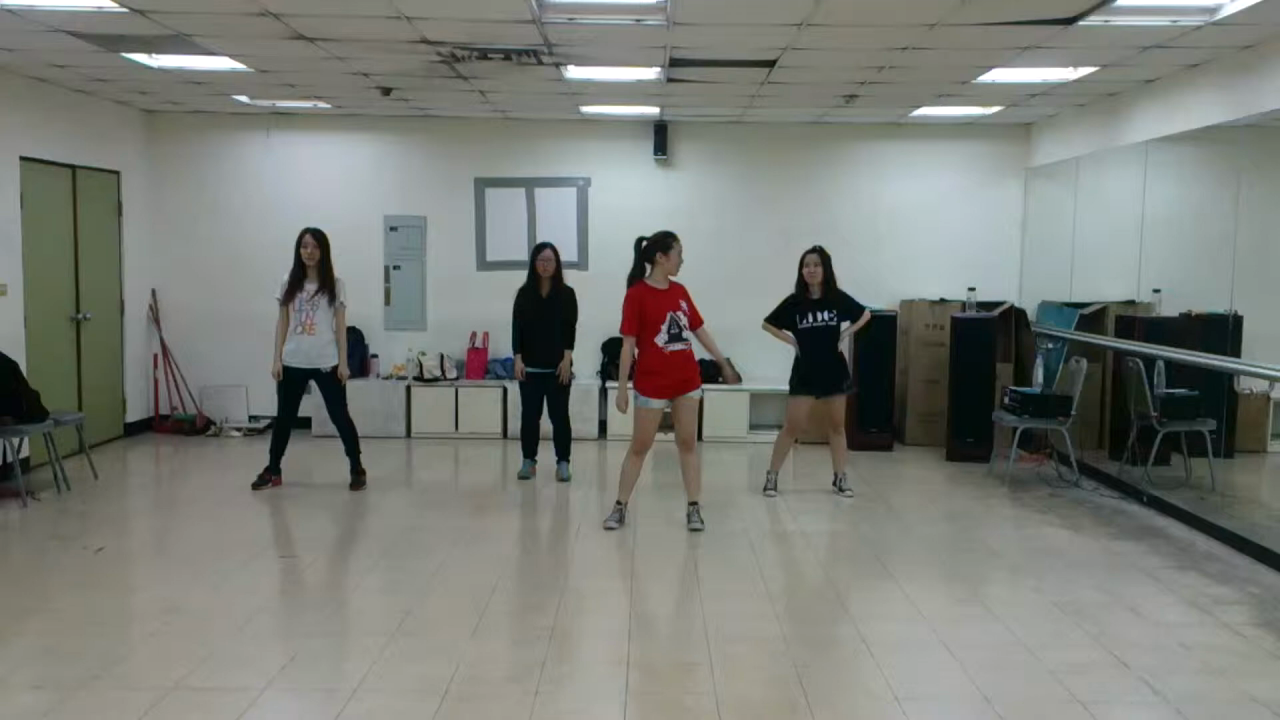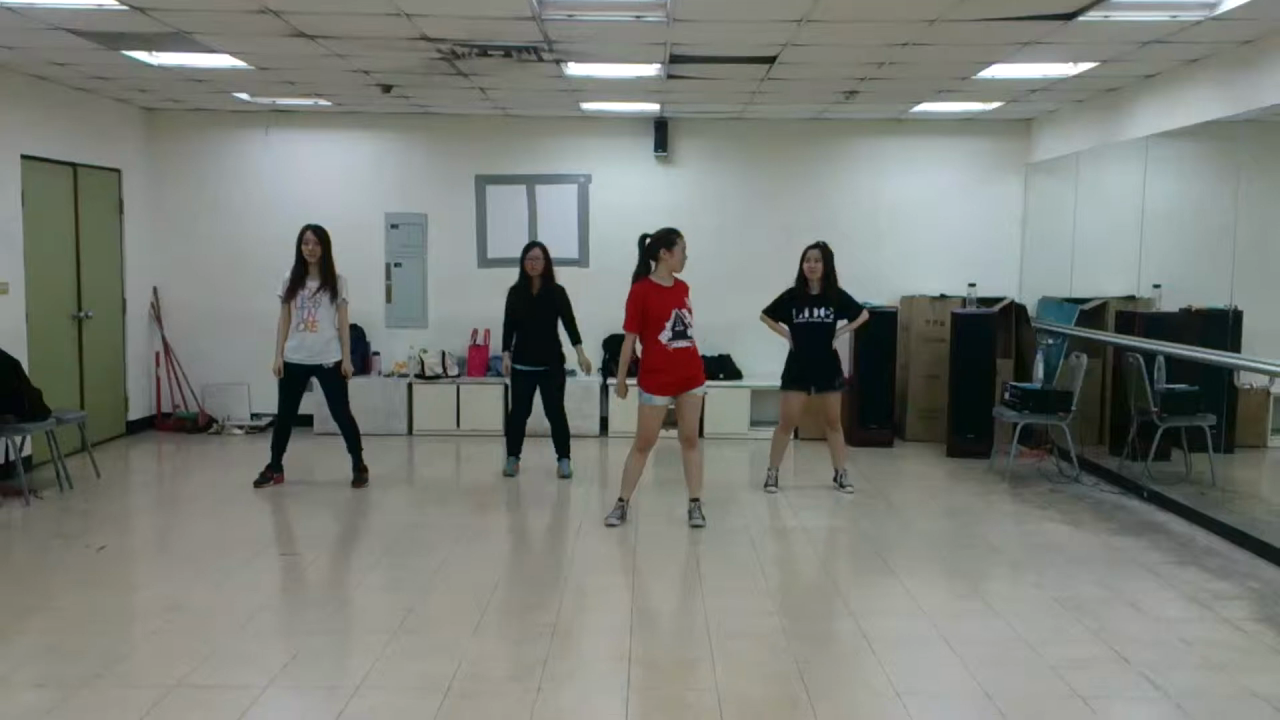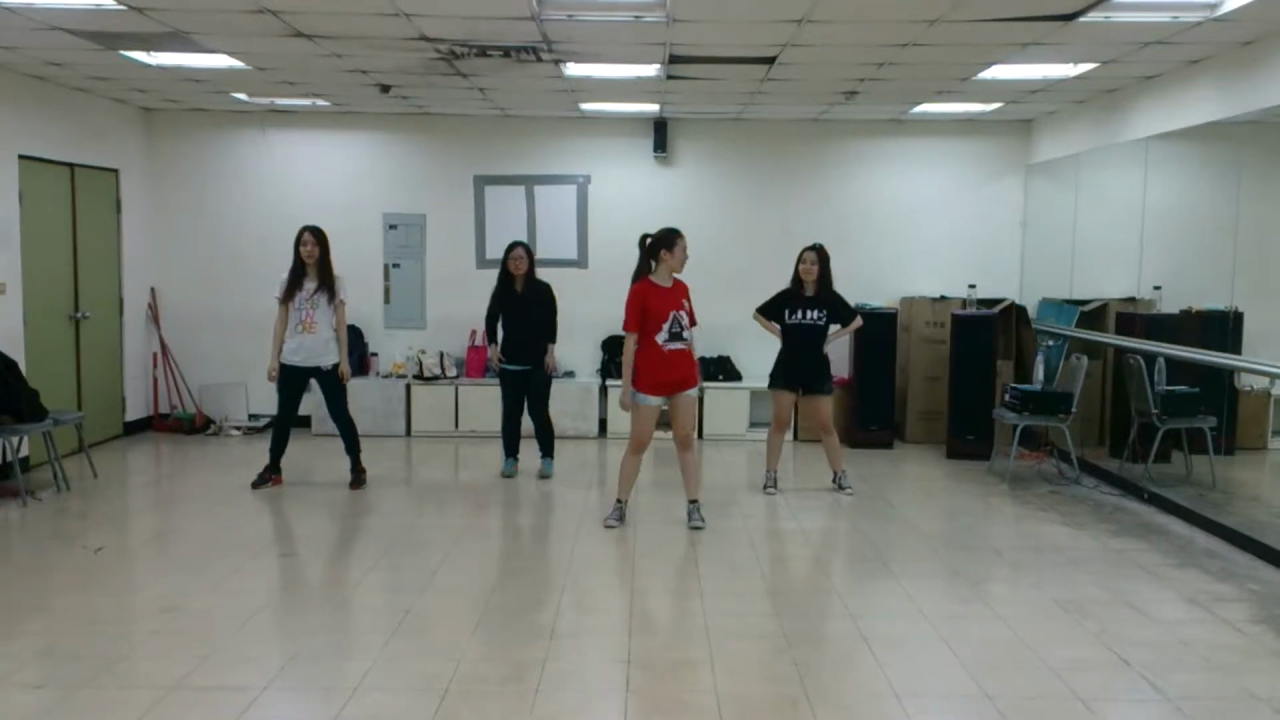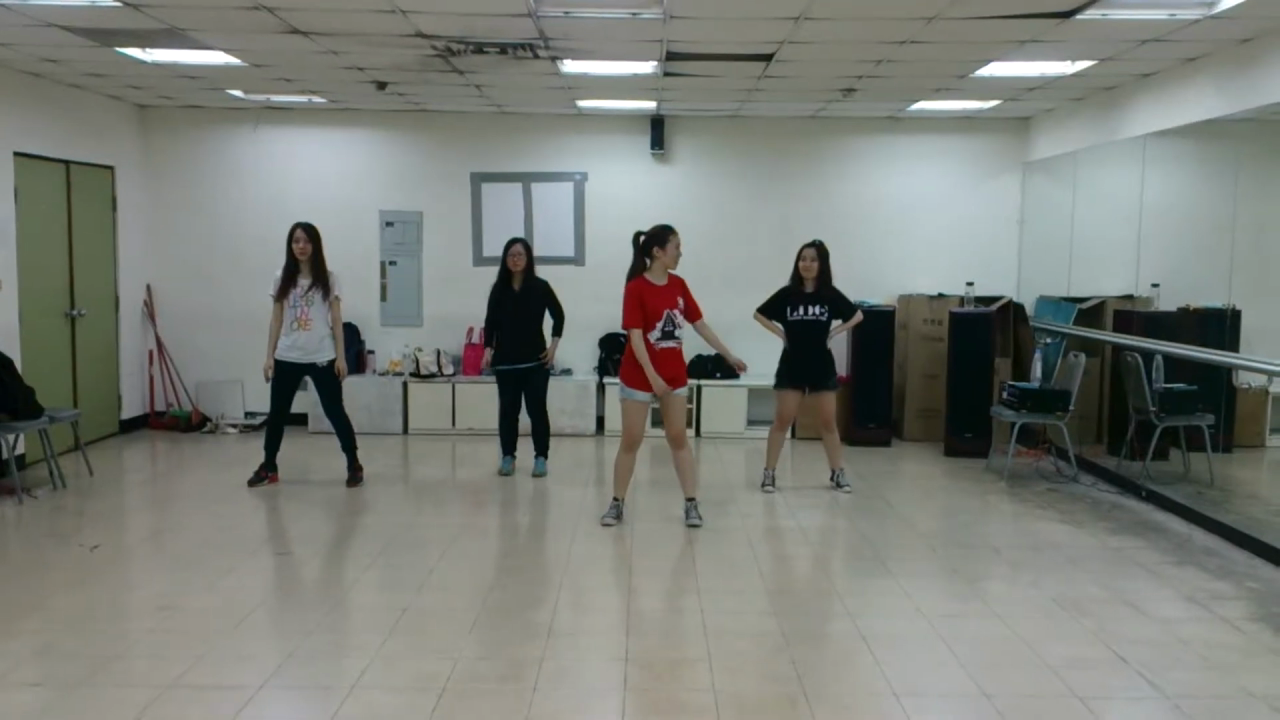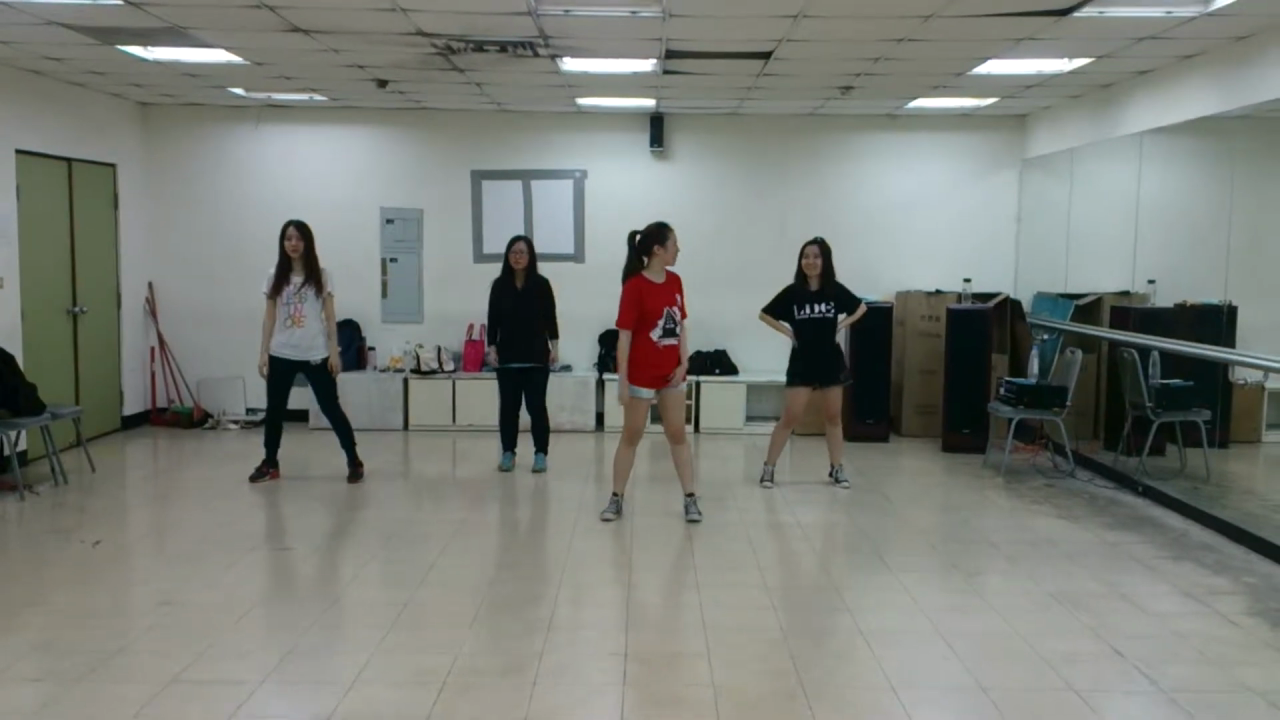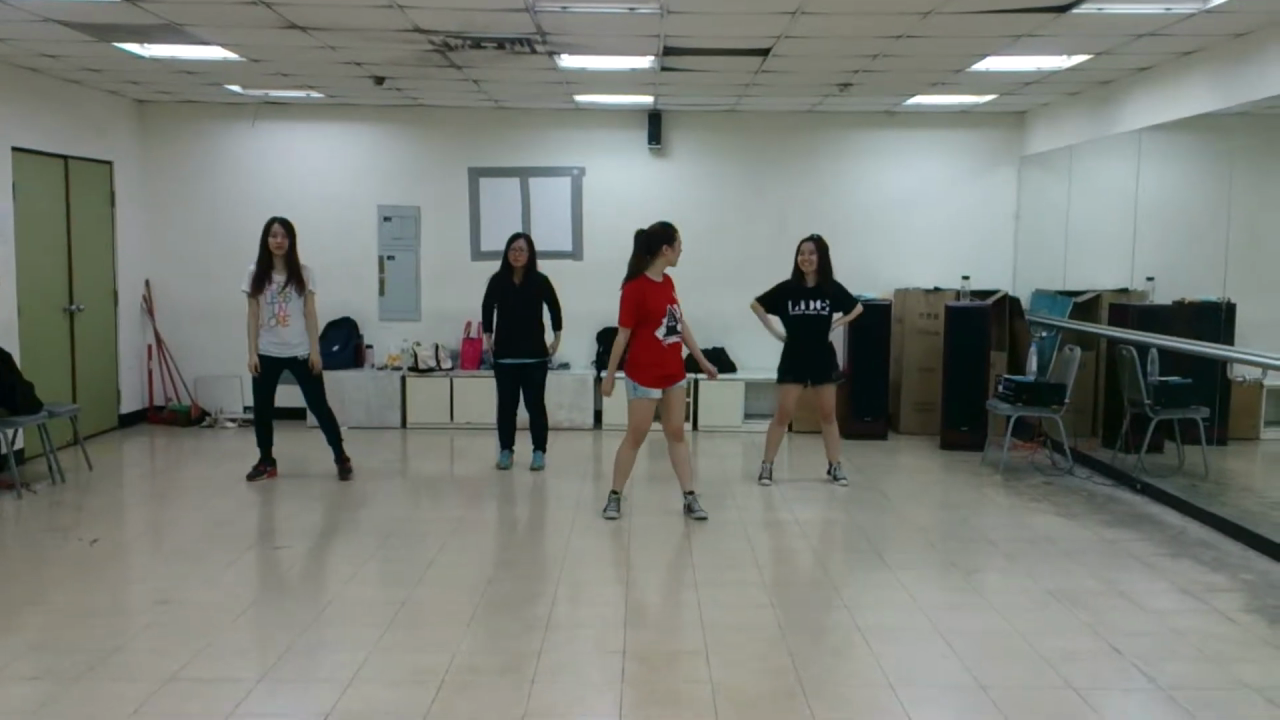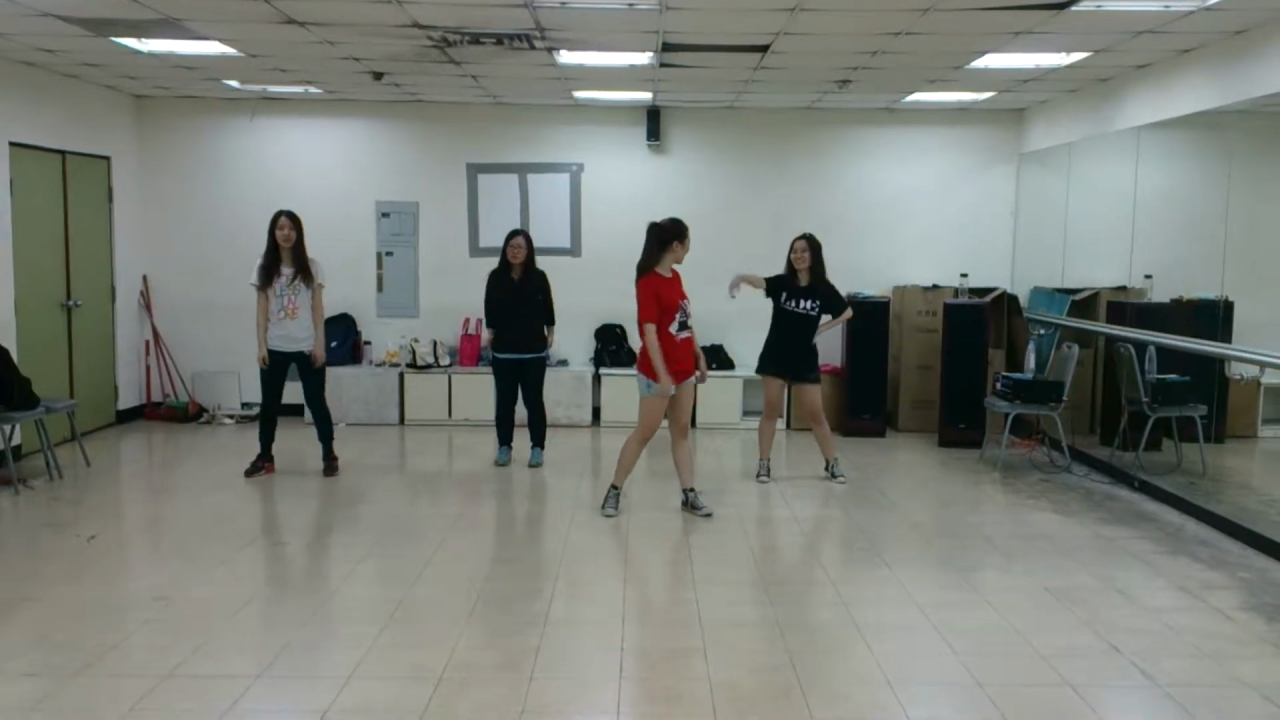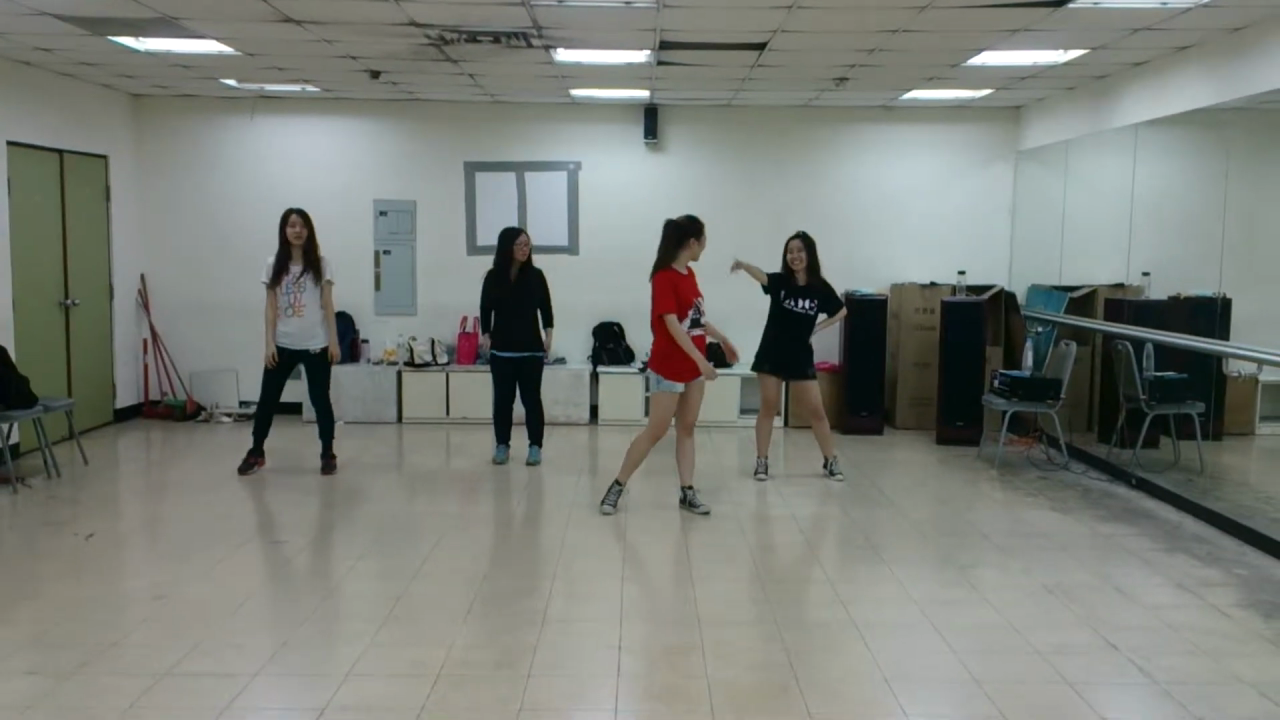
dt=0.3s
person 1, frame 1
left shoulder: (680, 291)
right shoulder: (637, 294)
left elbow: (699, 330)
right elbow: (628, 344)
left wrist: (724, 364)
right wrist: (622, 388)
left hip: (687, 380)
right hip: (652, 383)
left knee: (688, 443)
right knee: (640, 445)
left ankle: (694, 508)
right ankle: (620, 507)
person 1, frame 2
left shoulder: (682, 288)
right shoulder: (641, 291)
right elbow: (630, 338)
right wrist: (621, 379)
left hip: (691, 377)
right hip: (655, 380)
left knee: (690, 440)
right knee: (643, 443)
left ankle: (695, 504)
right ankle: (622, 504)
person 1, frame 3
left shoulder: (682, 289)
right shoulder: (641, 290)
right elbow: (631, 340)
left wrist: (696, 372)
right wrist: (626, 385)
left hip: (684, 380)
right hip: (649, 381)
left knee: (686, 441)
right knee: (638, 444)
left ankle: (693, 506)
right ankle: (620, 505)
person 1, frame 4
left shoulder: (679, 285)
right shoulder: (636, 287)
left elbow: (699, 324)
right elbow: (634, 336)
left wrist: (729, 356)
right wrist: (652, 376)
left hip: (676, 375)
right hip: (638, 377)
left knee: (678, 440)
right knee: (630, 441)
left ankle: (691, 503)
right ankle: (617, 503)
person 1, frame 5
left shoulder: (675, 281)
right shoulder: (634, 286)
left elbow: (682, 325)
right elbow: (624, 336)
left wrist: (684, 363)
right wrist: (623, 381)
left hip: (672, 373)
right hip: (640, 375)
left knee: (678, 435)
right knee: (631, 437)
left ankle: (690, 499)
right ankle: (616, 498)
person 1, frame 6
left shoulder: (668, 282)
right shoulder: (636, 287)
right elbow: (623, 333)
left wrist: (701, 359)
right wrist: (610, 373)
left hip: (674, 372)
right hip: (645, 375)
left knee: (676, 434)
right knee: (636, 435)
left ankle: (689, 497)
right ankle: (615, 496)
person 1, frame 7
left shoulder: (675, 277)
right shoulder: (648, 283)
right elbow: (649, 332)
left wrist: (699, 357)
right wrist: (662, 375)
left hip: (684, 368)
right hip: (659, 371)
left knee: (681, 431)
right knee: (644, 433)
left ankle: (689, 494)
right ankle: (614, 491)
person 1, frame 8
left shoulder: (689, 274)
right shoulder: (664, 277)
right elbow: (672, 324)
left wrist: (723, 339)
right wrist: (700, 359)
left hip: (693, 366)
right hip: (668, 367)
left knee: (687, 429)
right knee: (655, 431)
left ankle: (687, 492)
right ankle: (617, 486)
person 2, frame 1
left shoulder: (334, 284)
right shoulder: (289, 283)
left elbow: (340, 326)
right elbow: (282, 324)
left wrist: (343, 362)
right wrist: (277, 358)
left hip: (326, 363)
right hip: (293, 362)
left knee: (340, 416)
right knee: (284, 417)
left ankle: (357, 470)
right ankle: (273, 471)
person 2, frame 2
left shoulder: (336, 281)
right shoulder: (291, 280)
left elbow: (343, 322)
right elbow: (284, 321)
left wrist: (347, 358)
right wrist: (278, 355)
left hip: (329, 360)
right hip: (295, 359)
left knee: (341, 413)
right knee: (285, 414)
left ankle: (359, 467)
right ankle: (274, 468)
person 2, frame 3
left shoulder: (334, 282)
right shoulder: (289, 281)
left elbow: (341, 324)
right elbow: (281, 322)
left wrist: (344, 360)
right wrist: (274, 358)
left hip: (327, 361)
right hip: (293, 361)
left knee: (340, 414)
right knee: (284, 415)
left ankle: (357, 469)
right ankle: (273, 469)
person 2, frame 4
left shoulder: (328, 279)
right shoulder: (282, 279)
left elbow: (336, 320)
right elbow: (276, 320)
left wrist: (341, 356)
right wrist: (269, 356)
left hip: (322, 358)
right hip: (287, 358)
left knee: (335, 412)
right knee: (277, 412)
left ankle: (354, 466)
right ankle: (269, 467)
person 2, frame 5
left shoulder: (320, 276)
right shoulder: (275, 276)
left elbow: (330, 317)
right elbow: (270, 317)
left wrist: (334, 352)
right wrist: (264, 352)
left hip: (315, 355)
right hip: (281, 355)
left knee: (331, 408)
right knee: (274, 409)
left ankle: (354, 462)
right ankle: (270, 463)
person 2, frame 6
left shoulder: (303, 273)
right shoulder: (256, 273)
left elbow: (310, 314)
right elbow: (253, 315)
left wrist: (315, 349)
right wrist: (252, 352)
left hip: (301, 352)
right hip: (267, 353)
left knee: (318, 405)
right knee: (262, 408)
left ankle: (341, 459)
right ankle: (266, 461)
person 2, frame 7
left shoulder: (311, 266)
right shoulder: (264, 267)
left elbow: (318, 308)
right elbow: (261, 309)
left wrist: (320, 343)
right wrist: (261, 345)
left hip: (307, 346)
right hip: (276, 347)
left knee: (316, 401)
right knee: (269, 403)
left ankle: (329, 456)
right ankle: (265, 457)
person 2, frame 8
left shoulder: (320, 264)
right shoulder: (274, 264)
left elbow: (328, 305)
right elbow: (270, 307)
left wrist: (333, 341)
right wrist: (269, 343)
left hip: (316, 345)
right hip: (284, 344)
left knee: (320, 399)
right knee: (267, 398)
left ankle: (328, 455)
right ankle: (256, 452)
person 3, frame 1
left shoulder: (838, 298)
right shoulder: (794, 302)
left elbow: (865, 315)
right elbow: (768, 324)
left wrist: (844, 335)
right wrist: (791, 340)
left hip: (834, 371)
right hip: (805, 372)
left knee: (836, 426)
right knee: (792, 427)
left ankle: (840, 478)
right ankle: (772, 476)
person 3, frame 2
left shoulder: (836, 295)
right shoulder: (793, 296)
left elbow: (863, 315)
right elbow: (766, 316)
left wrist: (840, 333)
right wrist: (787, 334)
left hip: (828, 366)
right hip: (797, 367)
left knee: (833, 423)
right knee: (787, 422)
left ankle: (840, 474)
right ankle: (772, 472)
person 3, frame 3
left shoulder: (831, 299)
right shoulder: (787, 296)
left elbow: (856, 321)
right elbow: (759, 314)
left wrist: (832, 338)
right wrist: (779, 333)
left hip: (817, 369)
right hip: (787, 369)
left knee: (826, 426)
right knee: (780, 423)
left ankle: (839, 475)
right ankle: (770, 475)
person 3, frame 4
left shoulder: (831, 295)
right shoulder: (787, 294)
left elbow: (857, 316)
right elbow: (759, 314)
left wrist: (834, 332)
right wrist: (780, 332)
left hip: (821, 366)
right hip: (791, 366)
left knee: (828, 423)
right knee: (782, 421)
left ankle: (837, 473)
right ankle: (769, 472)
person 3, frame 5
left shoulder: (835, 290)
right shoulder: (792, 292)
left elbow: (861, 308)
right elbow: (765, 315)
left wrist: (840, 327)
right wrist: (788, 332)
left hip: (830, 362)
right hip: (801, 364)
left knee: (833, 418)
right knee: (789, 418)
left ankle: (837, 469)
right ankle: (769, 467)
person 3, frame 6
left shoulder: (831, 288)
right shoulder: (787, 288)
left elbow: (857, 308)
right elbow: (757, 305)
left wrist: (835, 325)
right wrist: (774, 330)
left hip: (824, 360)
right hip: (793, 361)
left knee: (828, 415)
right knee: (783, 415)
left ankle: (835, 466)
right ankle: (767, 466)
person 3, frame 7
left shoulder: (823, 288)
right shoulder: (781, 282)
left elbow: (846, 312)
right elbow: (760, 283)
left wrist: (822, 329)
right wrist: (741, 279)
left hip: (805, 359)
right hip: (775, 357)
left knee: (816, 414)
right knee: (771, 411)
left ankle: (832, 463)
right ankle: (764, 463)
person 3, frame 8
left shoulder: (820, 287)
right shoulder: (779, 281)
left elbow: (841, 311)
right elbow: (760, 276)
left wrist: (818, 328)
right wrist: (743, 265)
left hip: (801, 357)
right hip: (772, 355)
left knee: (816, 411)
right knee: (769, 408)
left ankle: (831, 461)
right ankle: (761, 461)
person 4, frame 1
left shoulder: (566, 293)
right shoulder: (525, 293)
left elbow: (570, 329)
right elbow: (517, 328)
left wrist: (567, 359)
right wrist: (518, 359)
left hip: (557, 365)
right hip: (530, 365)
left knee: (559, 415)
right knee: (529, 414)
left ankle: (563, 462)
right ankle: (528, 461)
person 4, frame 2
left shoulder: (556, 292)
right shoulder: (516, 292)
left elbow: (569, 323)
right elbow: (509, 326)
left wrist: (581, 353)
right wrist: (505, 355)
left hip: (551, 363)
right hip: (522, 363)
left knee: (555, 412)
right knee: (518, 412)
left ankle: (563, 459)
right ankle: (512, 458)
person 4, frame 3
left shoulder: (542, 289)
right shoulder: (501, 291)
left elbow: (551, 321)
right elbow: (491, 321)
left wrist: (551, 352)
right wrist: (493, 347)
left hip: (538, 362)
right hip: (510, 362)
left knee: (539, 411)
right knee: (511, 412)
left ankle: (547, 458)
right ankle: (511, 459)
person 4, frame 4
left shoulder: (540, 286)
right shoulder: (499, 288)
left elbow: (558, 316)
right elbow: (490, 322)
left wrist: (553, 345)
right wrist: (488, 349)
left hip: (535, 360)
right hip: (505, 360)
left knee: (537, 409)
right knee: (508, 410)
left ankle: (541, 458)
right ankle: (508, 457)
person 4, frame 5
left shoulder: (541, 284)
right shoulder: (500, 285)
left elbow: (550, 317)
right elbow: (493, 319)
left wrist: (554, 347)
right wrist: (491, 348)
left hip: (536, 357)
right hip: (507, 357)
left knee: (536, 406)
right knee: (508, 406)
left ankle: (541, 453)
right ankle: (508, 453)
person 4, frame 6
left shoulder: (539, 281)
right shoulder: (497, 281)
left elbow: (554, 308)
right elbow: (487, 308)
left wrist: (557, 338)
right wrist: (487, 335)
left hip: (535, 354)
right hip: (504, 354)
left knee: (535, 403)
right knee: (506, 404)
left ankle: (539, 451)
right ankle: (506, 451)
person 4, frame 7
left shoulder: (538, 277)
right shoulder: (496, 276)
left elbow: (547, 306)
right elbow: (489, 305)
left wrist: (550, 333)
right wrist: (490, 331)
left hip: (533, 350)
right hip: (503, 350)
left knee: (533, 400)
right knee: (505, 400)
left ankle: (537, 448)
right ankle: (504, 447)
person 4, frame 8
left shoulder: (535, 275)
right shoulder: (493, 277)
left elbow: (545, 308)
right elbow: (485, 309)
left wrist: (548, 336)
right wrist: (485, 335)
left hip: (531, 349)
right hip: (501, 349)
left knee: (531, 398)
right knee: (503, 398)
left ankle: (535, 446)
right ankle: (502, 446)
